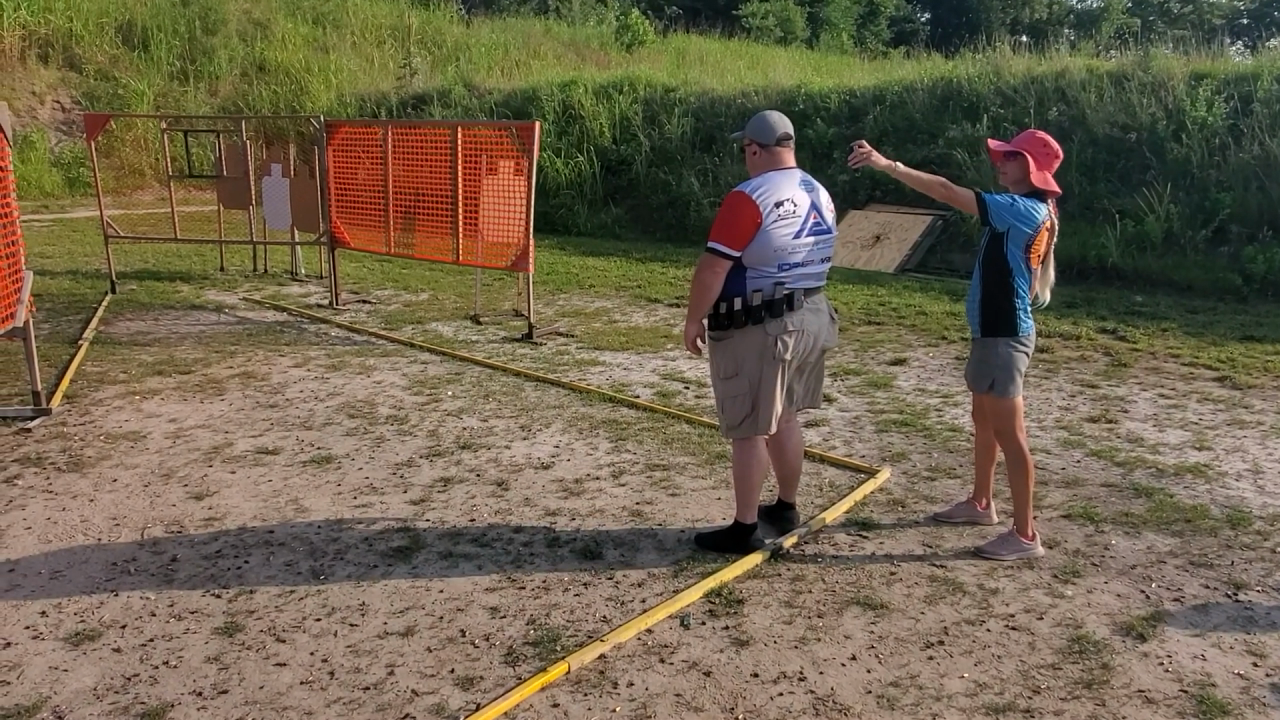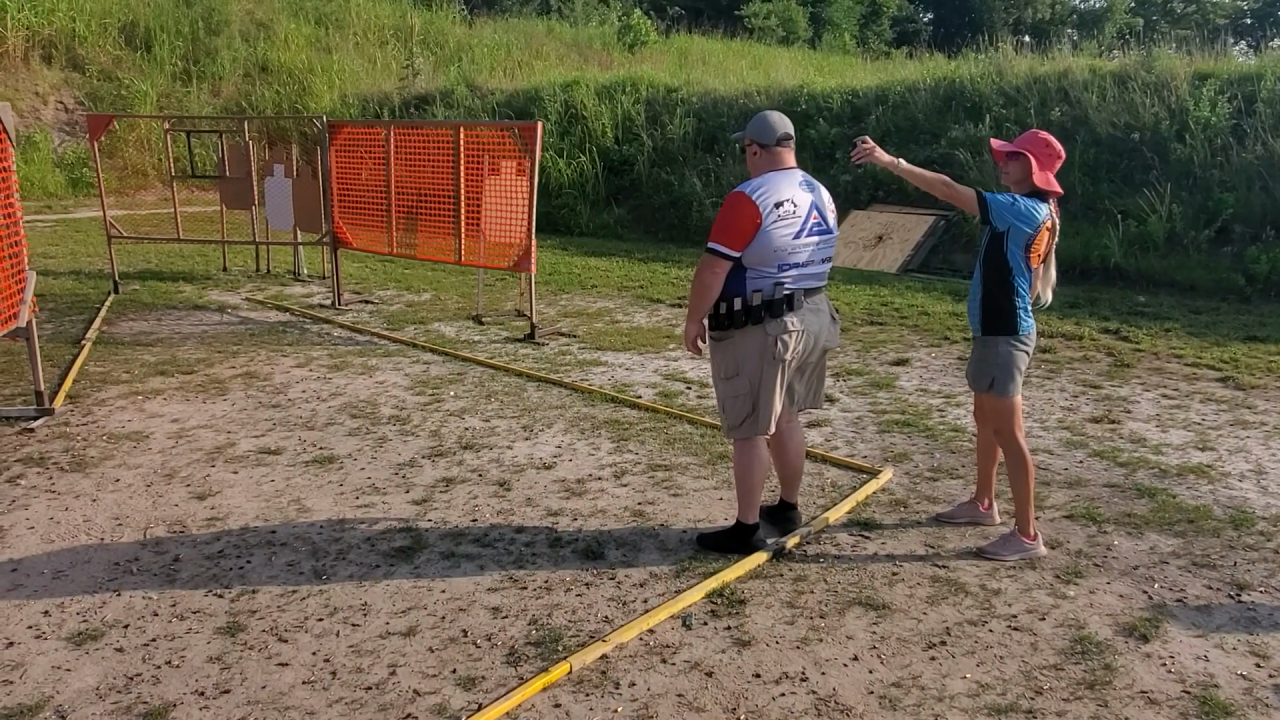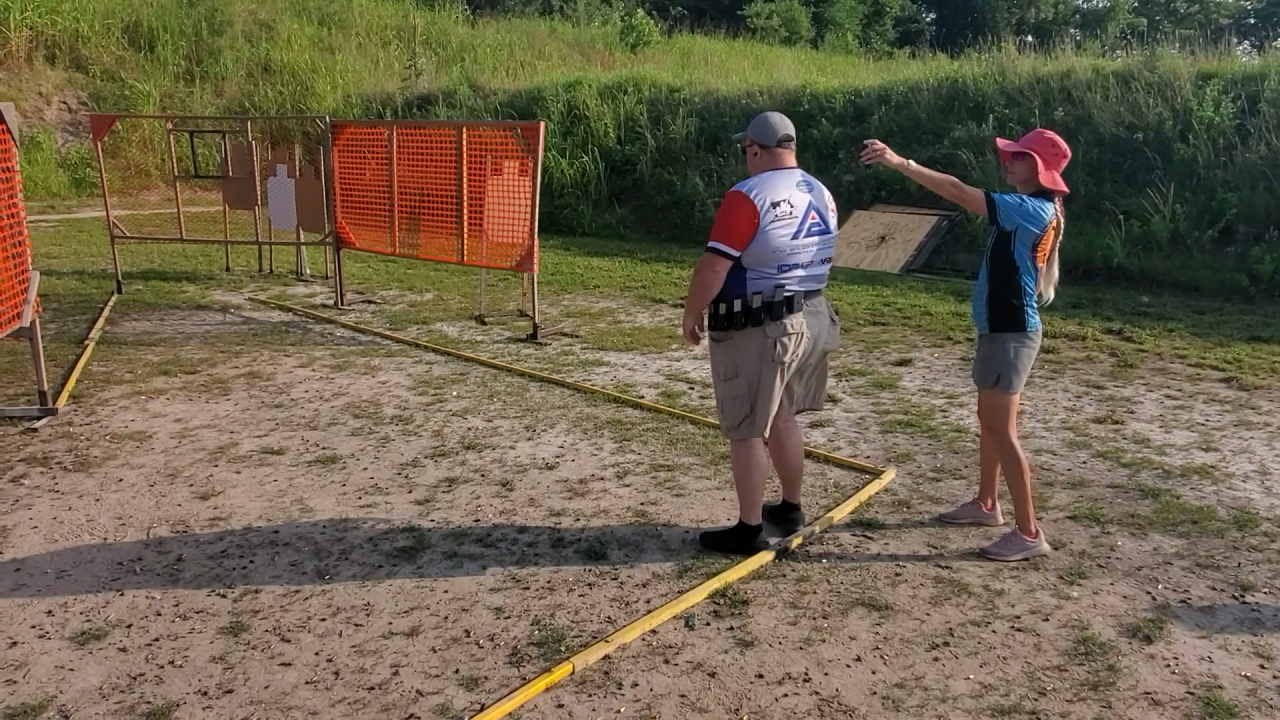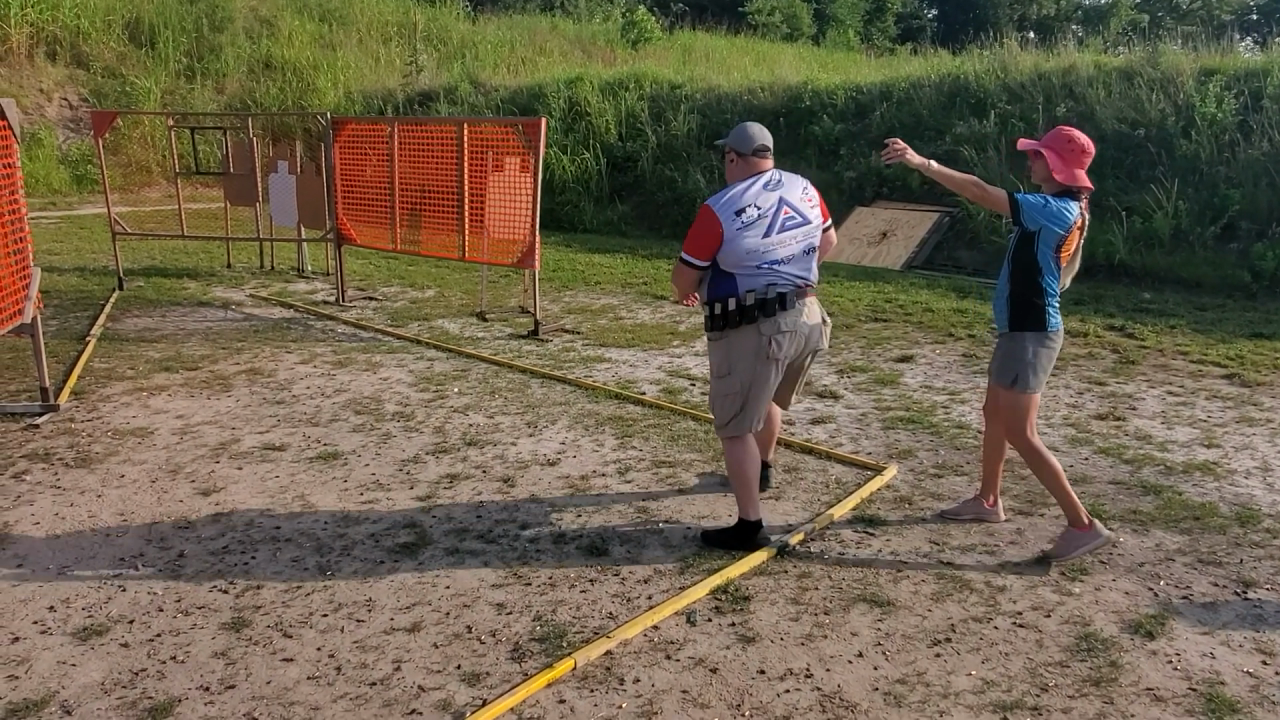
dt=0.4s
person 1, frame 1
left shoulder: (749, 197)
right shoulder: (819, 194)
left elbow: (713, 268)
left wrist: (694, 320)
left hip: (757, 328)
right hip: (812, 317)
left knee: (749, 430)
right knee: (783, 418)
left ankle: (744, 529)
right ankle: (786, 507)
person 1, frame 2
left shoulder: (749, 198)
right shoulder: (819, 194)
left elbow: (713, 268)
left wrist: (694, 320)
left hip: (758, 328)
right hip: (811, 317)
left knee: (749, 430)
right knee: (785, 417)
left ankle: (746, 529)
right ankle: (788, 508)
person 1, frame 3
left shoulder: (748, 196)
right shoulder: (821, 193)
left elbow: (713, 267)
left wrist: (691, 314)
left hip: (758, 330)
right hip: (812, 318)
left knee: (746, 431)
right knee: (782, 418)
left ankle: (749, 530)
right ankle: (790, 508)
person 1, frame 4
left shoulder: (720, 207)
right shoulder: (802, 188)
left elbow: (686, 274)
right elbow: (827, 241)
left wrist: (686, 293)
left hip: (751, 329)
right hip: (805, 317)
left knee: (737, 427)
right knee: (767, 400)
left ankle: (749, 526)
right ankle: (761, 469)
person 2, frame 1
left shoulder: (1024, 210)
right shoulder: (1026, 210)
left elbow: (948, 193)
left wrist: (887, 165)
left hip: (1004, 336)
right hip: (993, 331)
left knee: (1008, 433)
right knee: (984, 420)
left ankle: (1025, 534)
right ankle: (980, 503)
person 2, frame 2
left shoulder: (1024, 210)
right shoulder: (1030, 210)
left elbow: (949, 191)
left wrist: (890, 161)
left hip: (1004, 334)
right hip: (996, 329)
left knee: (1007, 432)
right knee: (985, 419)
left ankle: (1027, 534)
right ankle: (983, 503)
person 2, frame 3
left shoulder: (1031, 210)
right shoulder: (1034, 209)
left elbow: (958, 191)
left wrist: (900, 162)
left hip: (1011, 332)
right hip: (1000, 328)
left knee: (1001, 431)
right knee: (988, 419)
left ankle: (1028, 531)
right ankle: (985, 504)
person 2, frame 4
left shoulder: (1055, 210)
right shoulder: (1054, 207)
left elbow: (981, 193)
left wrist: (922, 163)
left hip: (1030, 333)
right hip: (1020, 328)
left knee: (1021, 434)
right knee: (994, 414)
left ankle: (1083, 524)
right ankle: (987, 500)
